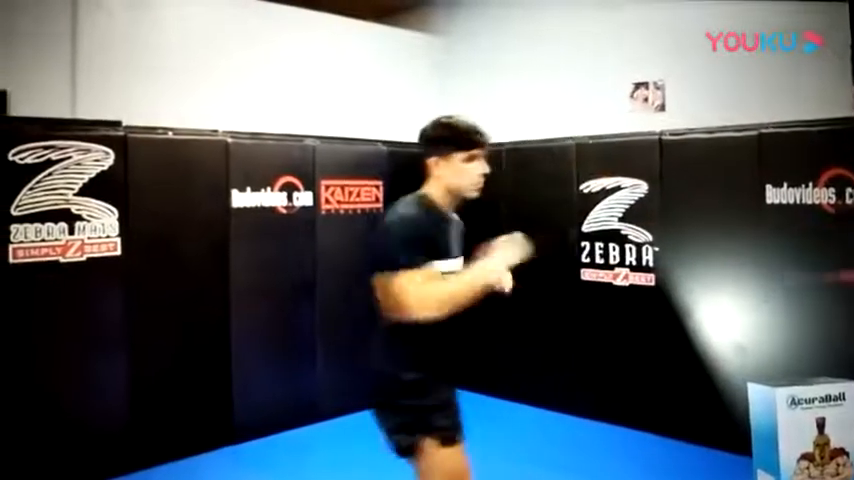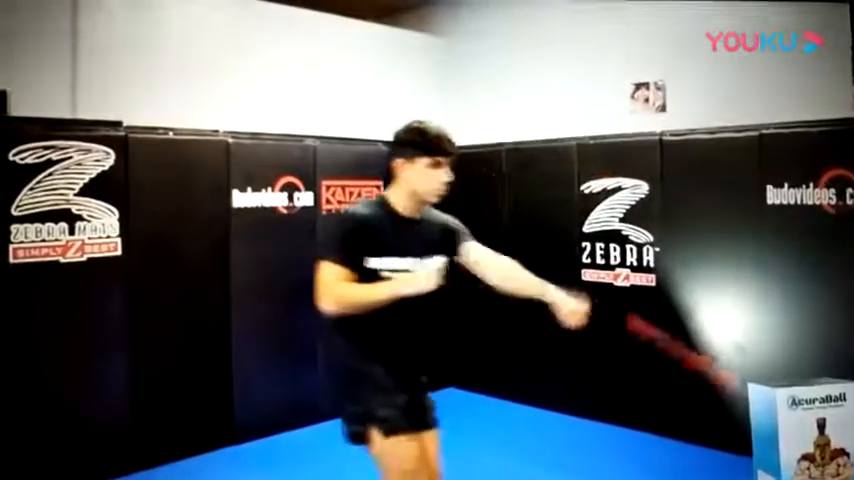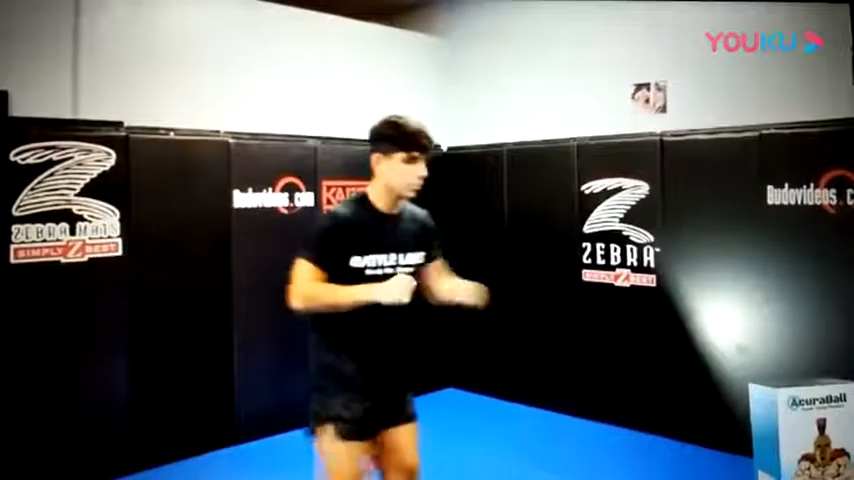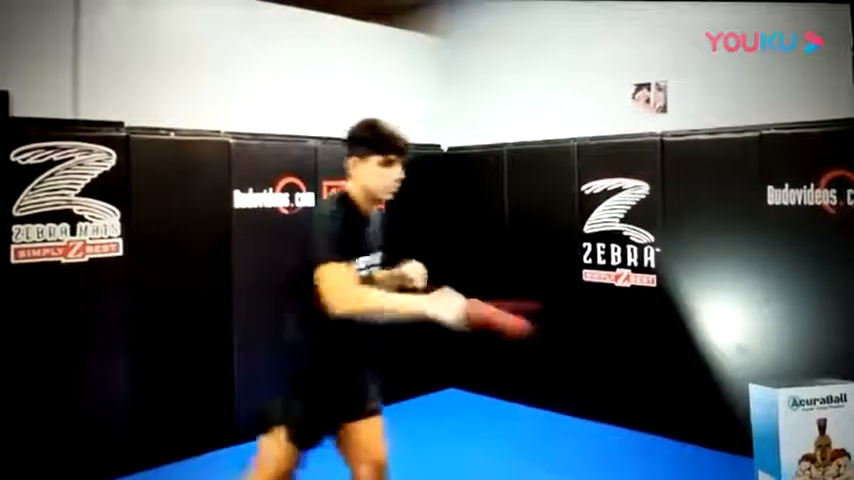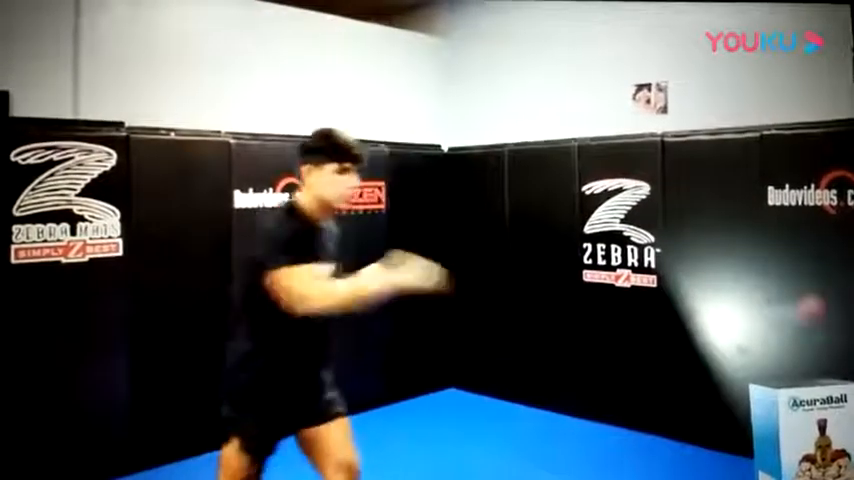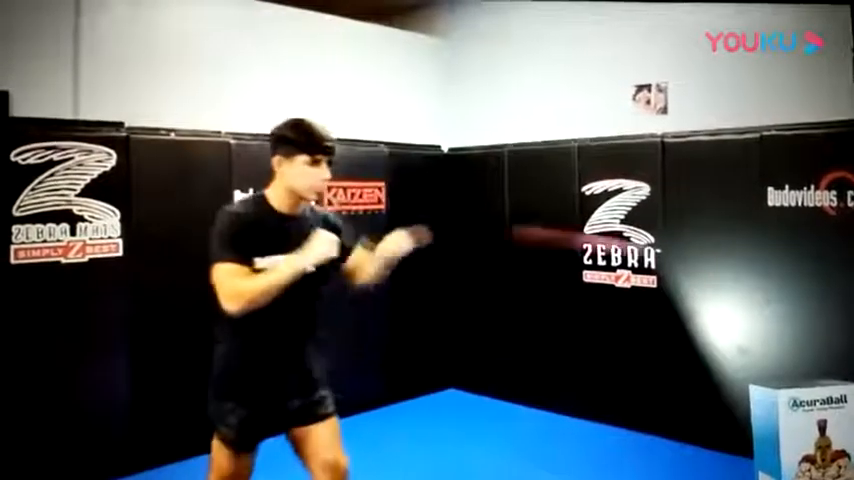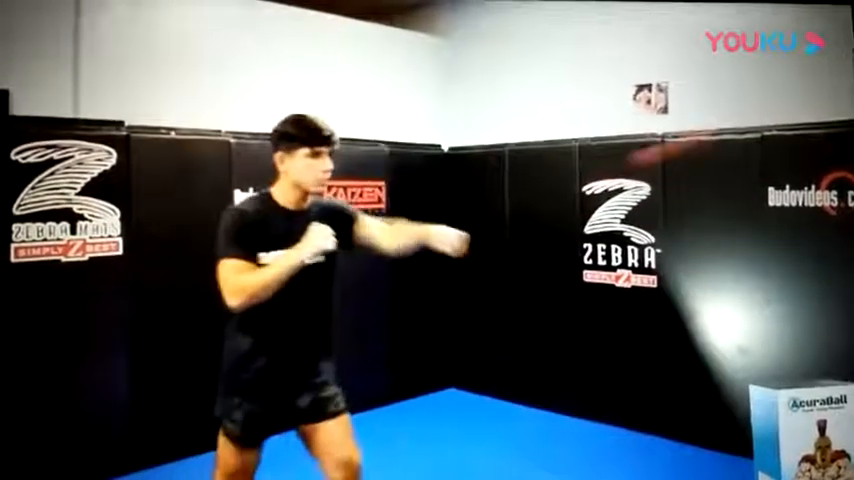
dt=0.2s
person 1, frame 1
left shoulder: (450, 221)
right shoulder: (409, 223)
right elbow: (422, 305)
left wrist: (490, 279)
right wrist: (488, 268)
left hip: (428, 371)
right hip: (410, 377)
person 1, frame 2
left shoulder: (442, 228)
right shoulder: (356, 223)
left elbow: (492, 267)
right elbow: (330, 299)
left wrist: (555, 295)
right wrist: (404, 285)
left hip: (407, 372)
right hip: (364, 371)
person 1, frame 3
left shoulder: (419, 223)
right shoulder: (340, 222)
left elbow: (438, 284)
right elbow: (301, 296)
left wrist: (463, 290)
right wrist: (377, 293)
left hip: (391, 370)
right hip: (341, 369)
person 1, frame 4
left shoulder: (372, 219)
right shoulder: (331, 220)
right elbow: (344, 298)
left wrist: (400, 276)
right wrist: (430, 306)
left hip: (352, 369)
right hip: (308, 370)
person 1, frame 5
left shoulder: (325, 230)
right shoulder: (279, 229)
right elbow: (306, 298)
left wrist: (365, 281)
right wrist: (393, 279)
left hip: (310, 375)
right hip: (261, 377)
person 1, frame 6
left shoulder: (322, 222)
right shoulder: (236, 221)
left elbow: (364, 273)
right elbow: (234, 299)
left wrist: (390, 249)
right wrist: (303, 258)
left hip: (301, 371)
right hip: (246, 374)
person 1, frame 7
left shoulder: (329, 214)
right shoulder: (243, 218)
left elbow: (387, 237)
right elbow: (236, 294)
left wrist: (429, 233)
right wrist: (302, 251)
left hip: (312, 369)
right hip: (252, 372)
